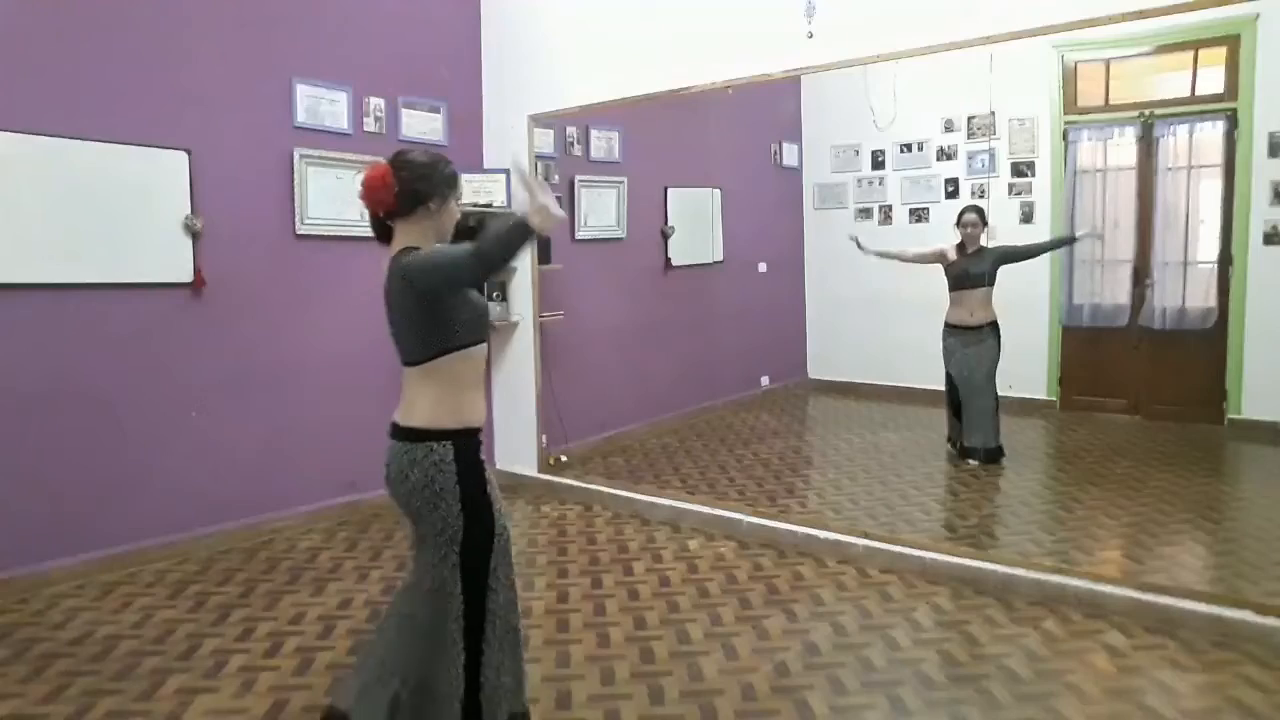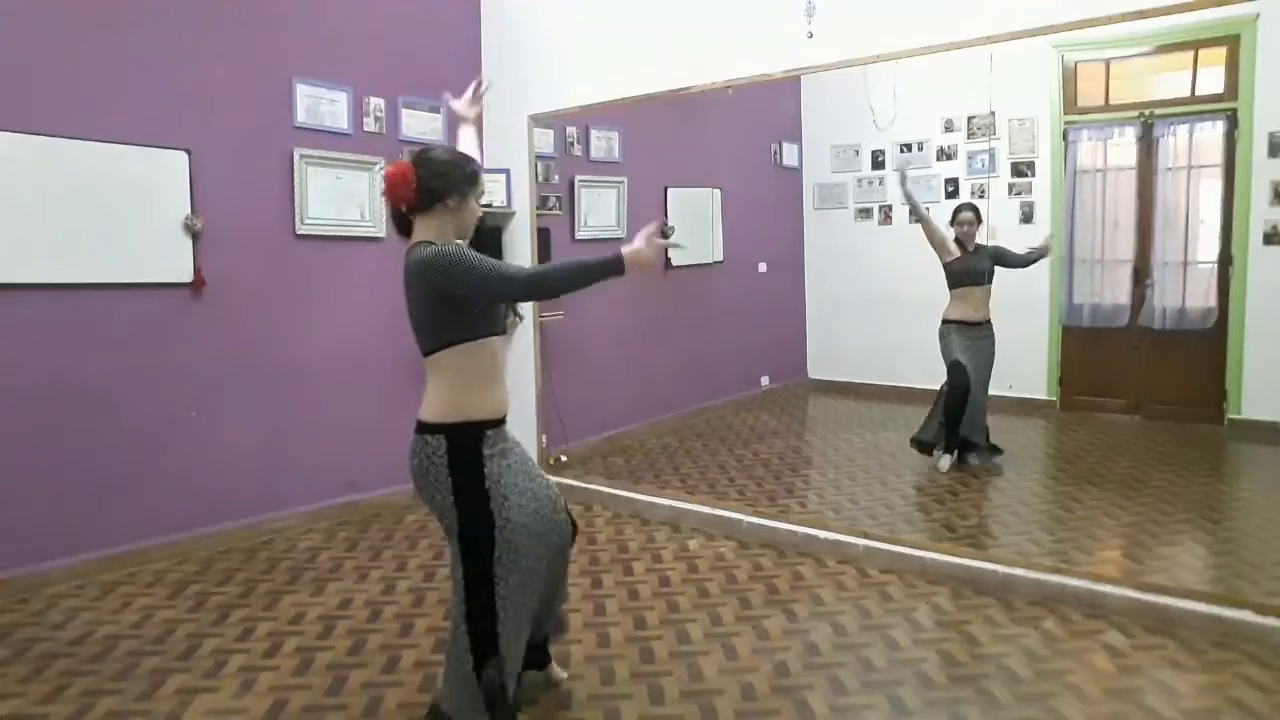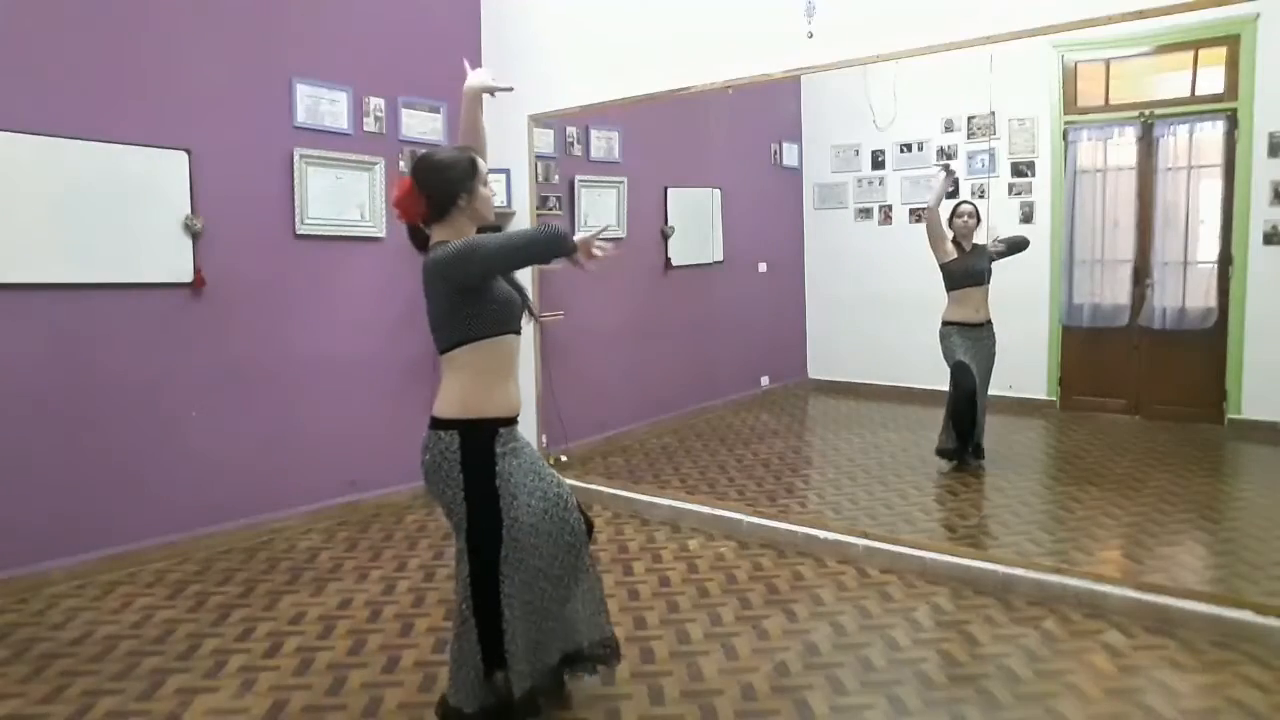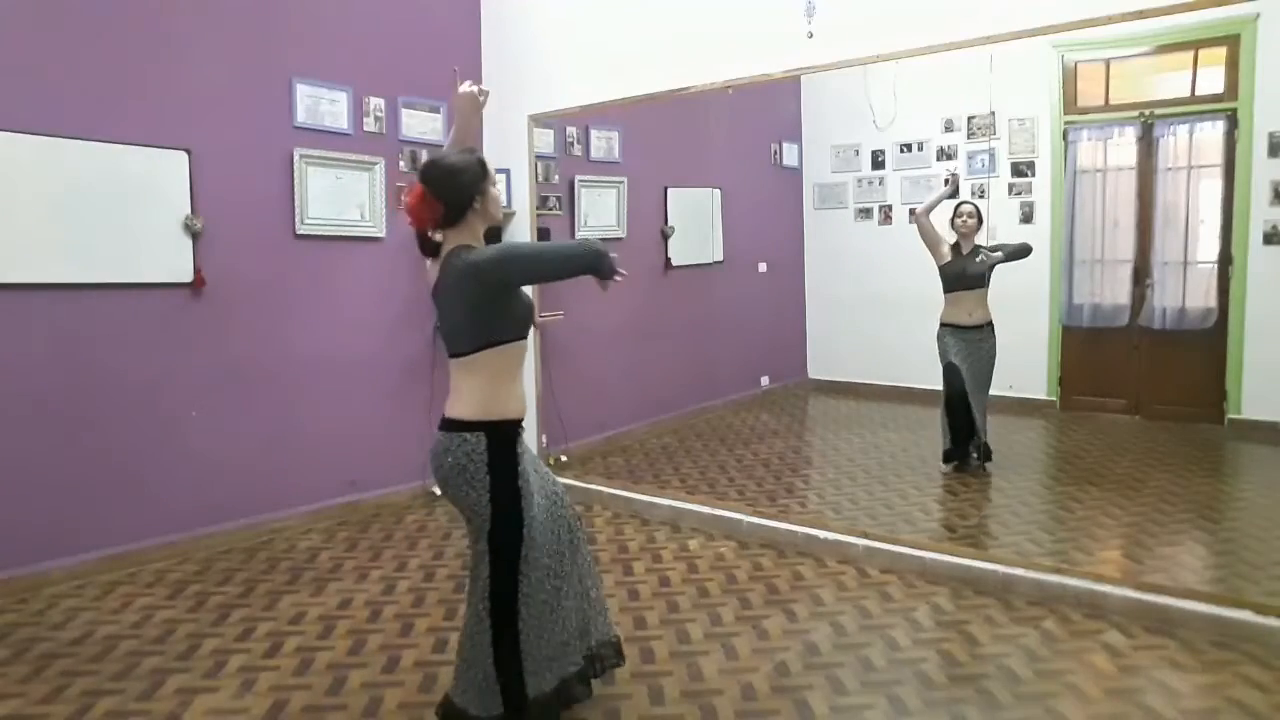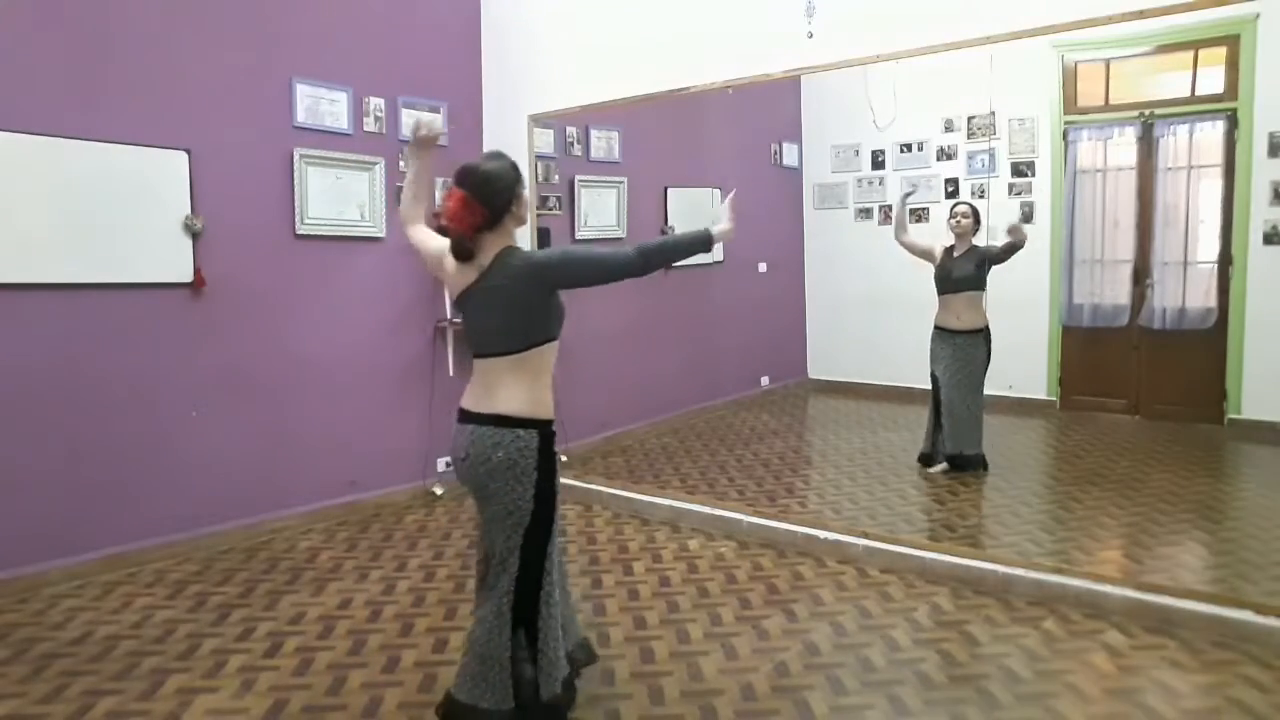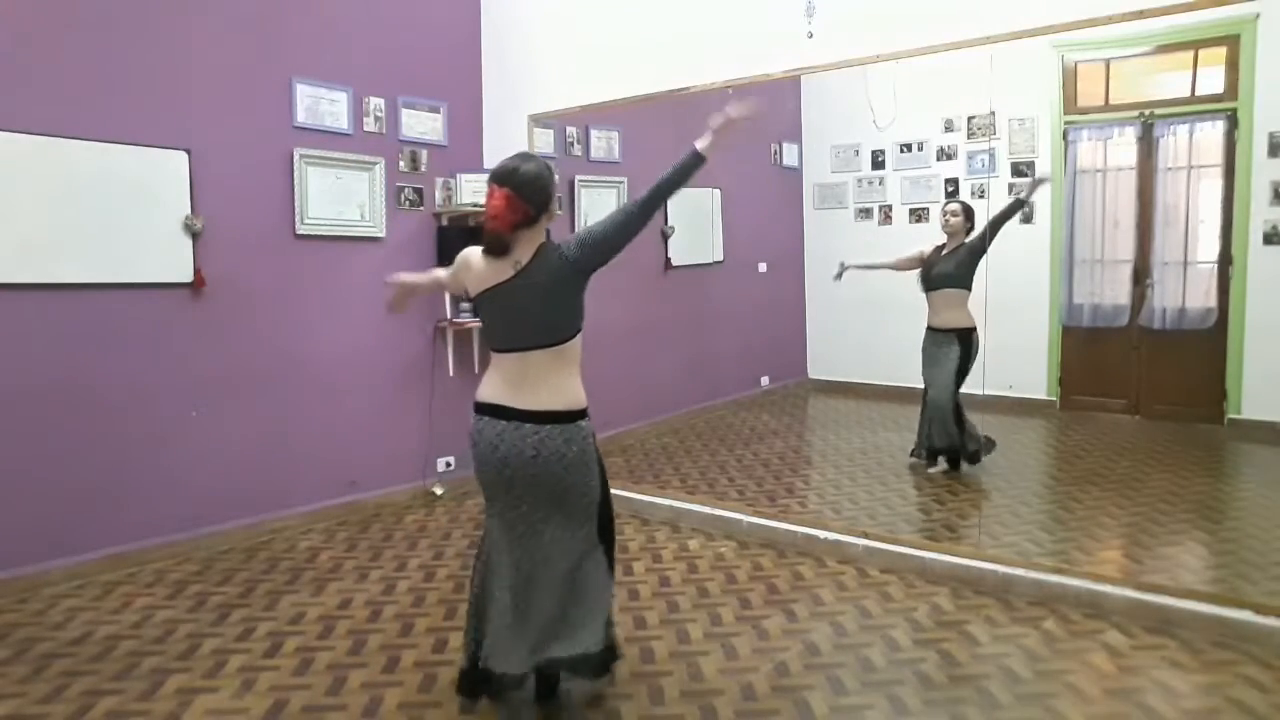
dt=0.4s
person 1, frame 1
left shoulder: (403, 265)
right shoulder: (426, 268)
right elbow: (480, 256)
right wrist: (529, 218)
left hip: (412, 448)
right hip: (443, 455)
left knee: (436, 582)
right knee: (471, 588)
person 1, frame 2
left shoulder: (435, 255)
right shoulder: (437, 263)
right elbow: (528, 283)
left wrist: (467, 125)
right wrist: (625, 259)
left hip: (484, 438)
right hip: (459, 445)
left knee: (544, 529)
right knee: (483, 570)
left ankle: (528, 654)
person 1, frame 3
left shoulder: (464, 252)
right shoulder: (451, 261)
left elbow: (462, 165)
right elbow: (545, 240)
left wrist: (471, 102)
right wrist: (575, 242)
left hip: (498, 436)
right hip: (468, 443)
left knee: (558, 527)
right knee: (490, 569)
left ankle: (542, 662)
person 1, frame 4
left shoulder: (447, 258)
right shoulder: (483, 266)
left elbow: (450, 178)
right elbow: (588, 253)
left wrist: (465, 118)
right wrist: (603, 266)
left hip: (487, 437)
right hip: (484, 444)
left knee: (549, 531)
right knee: (505, 570)
person 1, frame 5
left shoulder: (452, 263)
right shoulder: (533, 269)
left elbow: (413, 221)
right elbow: (632, 260)
left wrist: (421, 157)
right wrist: (711, 236)
left hip: (473, 431)
right hip: (517, 439)
left knee: (520, 555)
right knee: (518, 572)
person 1, frame 6
left shoulder: (473, 265)
right shoulder: (567, 263)
left elbow: (449, 278)
right elbow: (642, 207)
left wrist: (413, 283)
right wrist: (704, 147)
left hip: (492, 428)
right hip: (557, 433)
left knee: (509, 545)
right knee: (583, 537)
left ankle: (496, 670)
right ankle: (565, 655)
person 2, frame 1
left shoulder: (994, 254)
right shoulder: (947, 254)
left elbow: (1034, 250)
right elbow: (909, 255)
left wrist: (1075, 237)
right wrist: (872, 251)
left hip: (986, 332)
right hip: (954, 333)
left knee: (981, 387)
right knee: (955, 388)
left ankle: (978, 448)
right ankle: (959, 438)
person 2, frame 2
left shoulder: (989, 252)
right shoulder: (946, 247)
left elbow: (1020, 260)
right elbow: (922, 217)
left wrist: (1041, 252)
right wrist: (905, 186)
left hip: (984, 331)
right hip: (955, 330)
left knee: (976, 387)
right knee: (960, 383)
left ankle: (967, 447)
right ankle: (945, 445)
person 2, frame 3
left shoulder: (985, 251)
right shoulder: (944, 249)
left elbow: (1022, 242)
right elbow: (931, 210)
left wrist: (1001, 246)
right wrist: (944, 181)
left hip: (984, 332)
right hip: (955, 331)
left knee: (977, 391)
right knee: (965, 386)
left ankle: (969, 449)
right ankle: (960, 449)
person 2, frame 4
left shoulder: (988, 253)
right shoulder: (943, 251)
left elbow: (1026, 248)
right elbow: (920, 215)
left wrist: (999, 256)
right wrist: (948, 190)
left hip: (983, 333)
right hip: (952, 333)
left knee: (976, 393)
right knee: (957, 388)
left ankle: (972, 450)
right ankle: (960, 451)
person 2, frame 5
left shoulder: (983, 254)
right shoulder: (938, 254)
left elbow: (1006, 251)
right elbow: (901, 236)
left wrist: (1018, 239)
right wrist: (903, 202)
left hip: (976, 337)
right hip: (943, 337)
left knee: (969, 396)
right knee: (943, 395)
left ankle: (968, 457)
right ankle: (946, 454)
person 2, frame 6
left shoulder: (971, 251)
right shoulder: (931, 254)
left elbow: (995, 224)
right elbow: (892, 263)
left wrist: (1024, 197)
right wrist: (854, 265)
left hip: (961, 337)
right hip: (933, 336)
left knee: (945, 394)
right knee: (934, 395)
left ankle: (970, 446)
right ankle: (944, 453)
